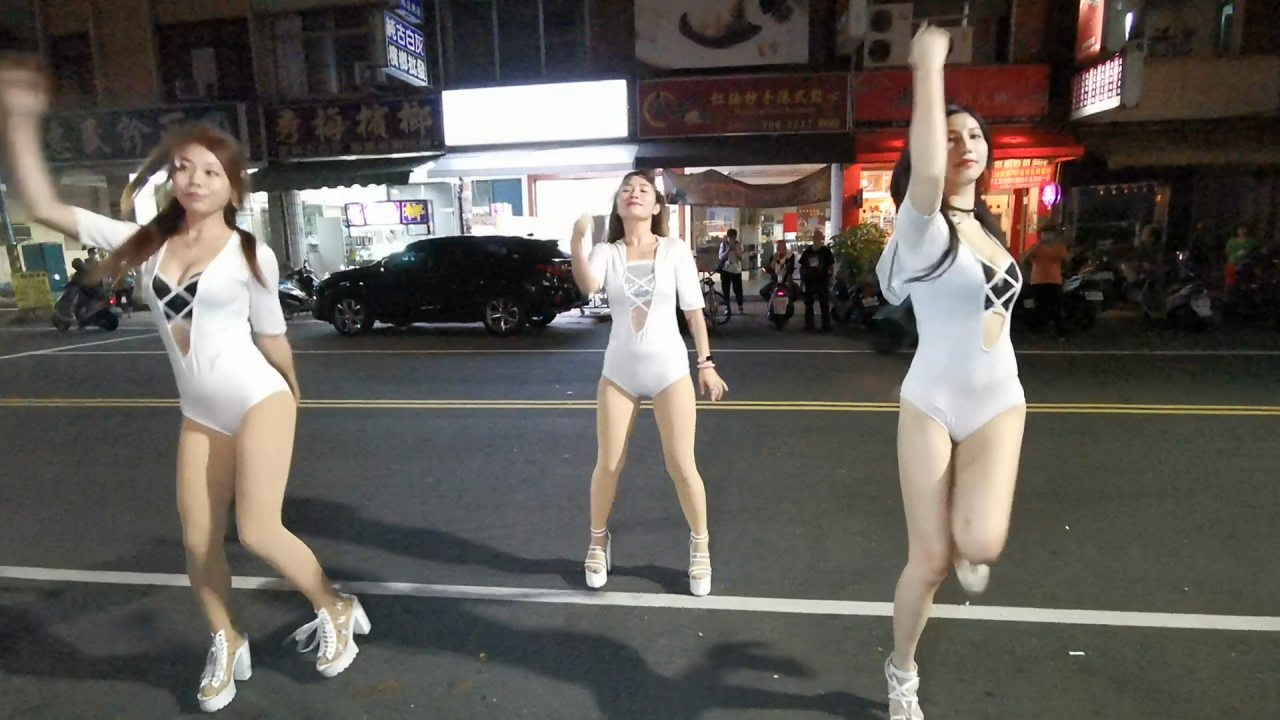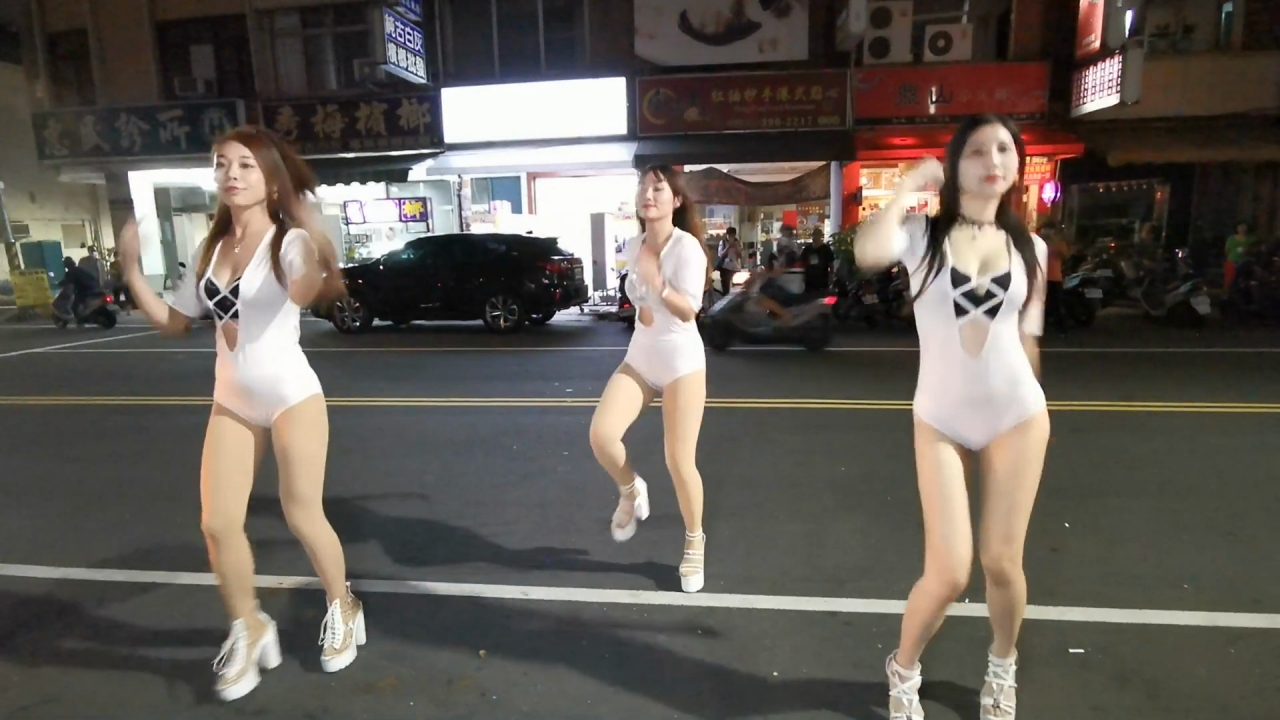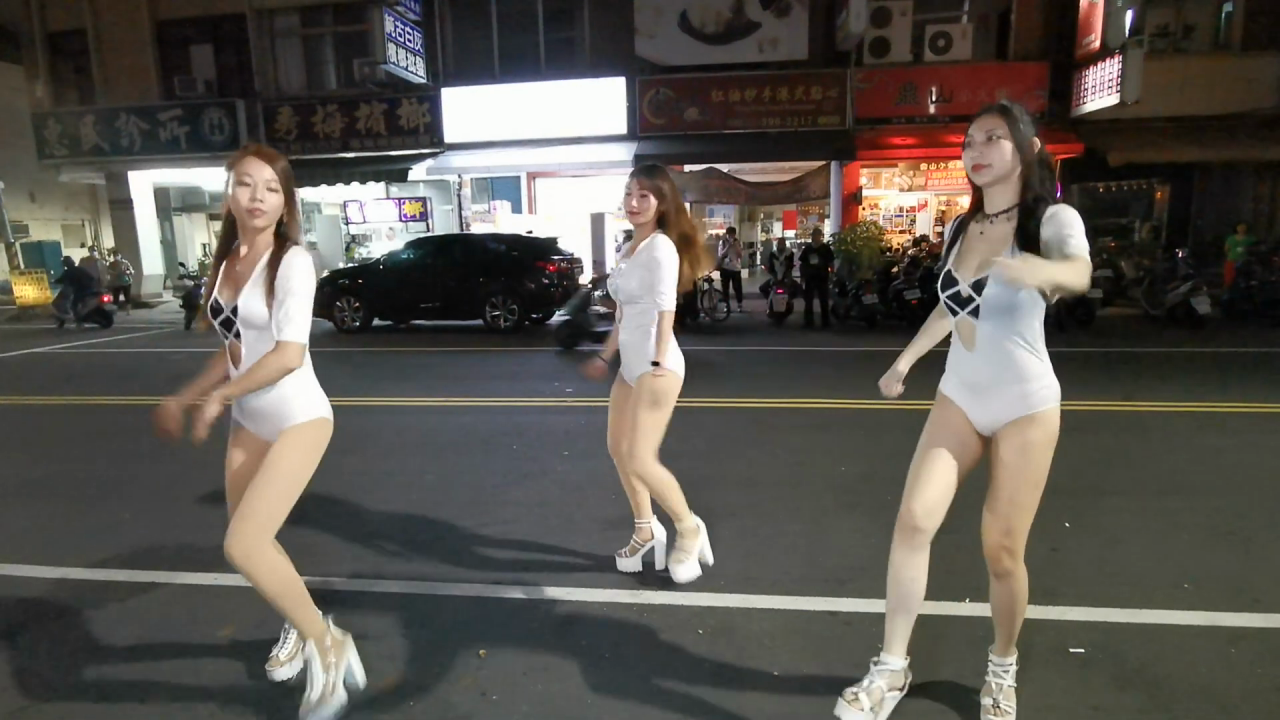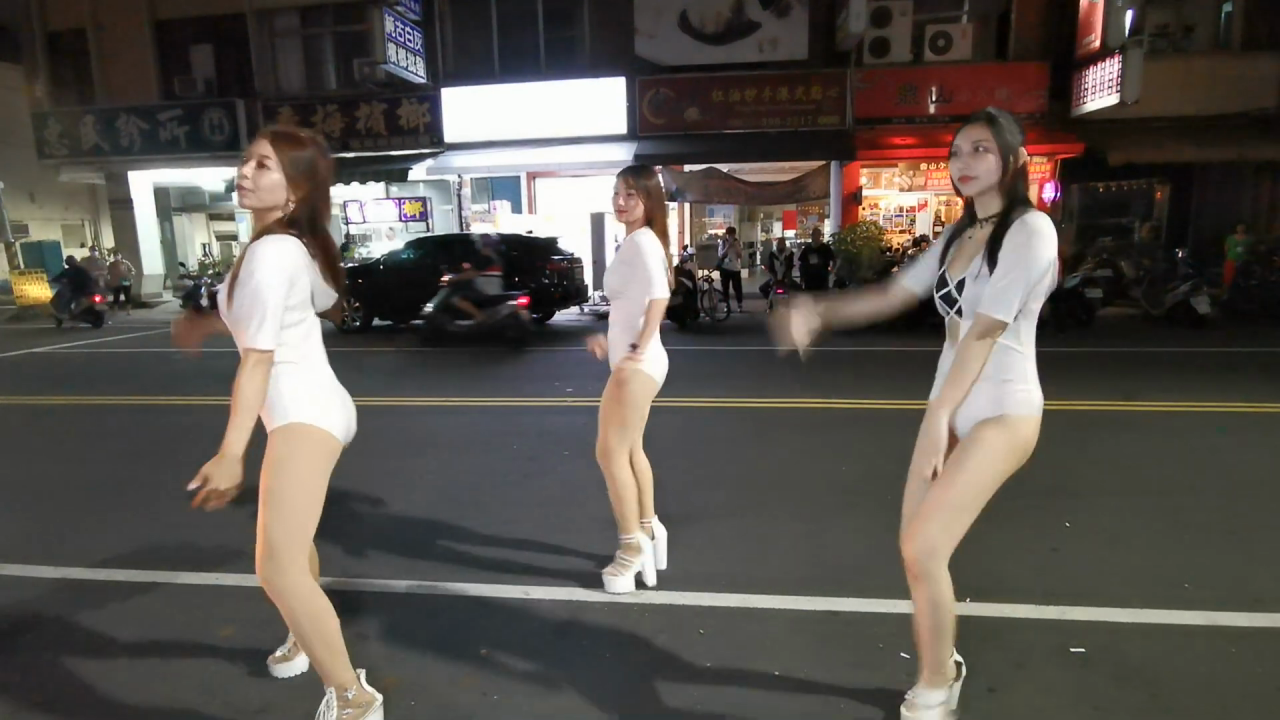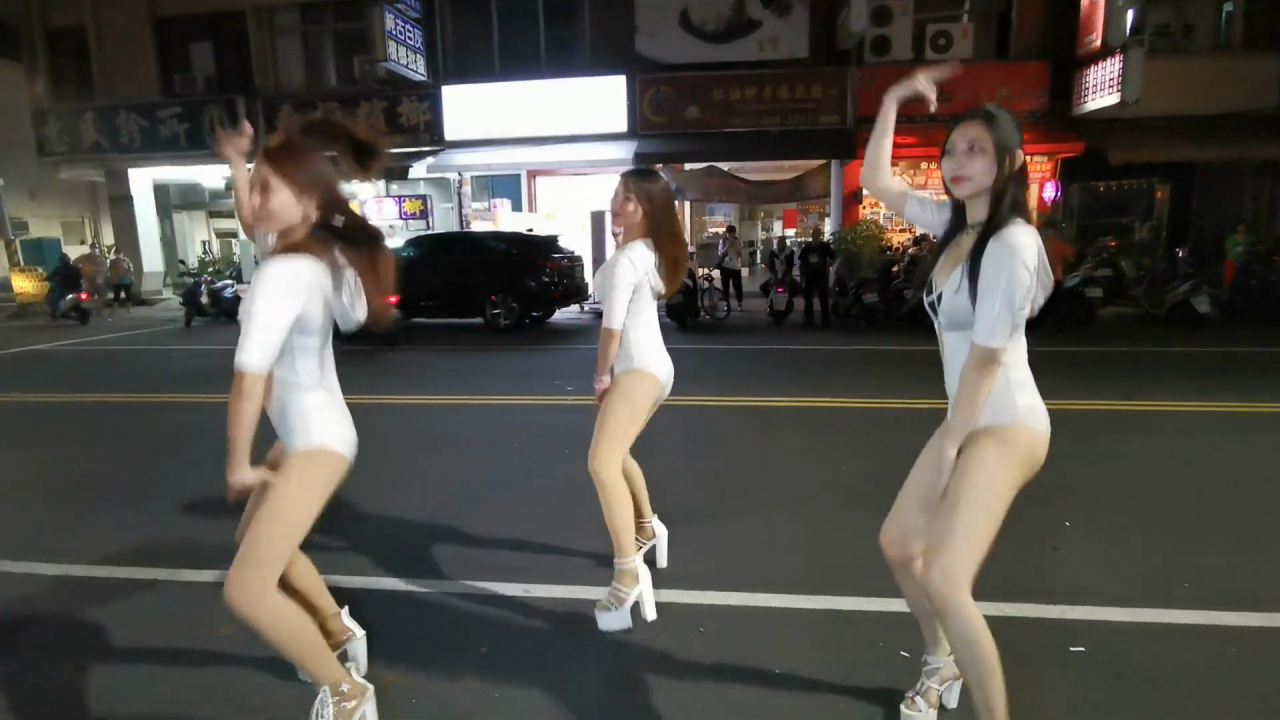
dt=0.4s
person 1, frame 1
left shoulder: (987, 227)
right shoulder: (922, 223)
right elbow: (926, 169)
right wrist: (928, 64)
left hip: (999, 408)
right hip: (930, 409)
left knee: (980, 545)
right knee: (930, 561)
left ankle: (963, 540)
person 1, frame 2
left shoulder: (1029, 247)
right shoulder: (924, 235)
left elbow: (1027, 337)
right elbow: (868, 251)
right wrist: (912, 182)
left hip: (1018, 416)
right hip: (941, 423)
left knee: (1001, 562)
right knee: (949, 572)
left ankle: (1002, 661)
person 1, frame 3
left shoulder: (1054, 220)
right shoulder: (960, 228)
left elbow: (1077, 272)
left wrist: (1034, 270)
right wrist: (904, 361)
left hip: (1024, 407)
right hip: (958, 400)
left knee: (1001, 551)
right knee: (915, 522)
left ankle: (1001, 667)
right ankle: (890, 668)
person 1, frame 4
left shoulder: (1032, 229)
right shoulder: (956, 235)
left elbow: (987, 329)
right elbow: (893, 295)
left wrist: (937, 416)
right wrist: (818, 311)
left hip: (1005, 414)
right hip: (950, 409)
left knee: (925, 552)
right knee: (913, 551)
right ankle: (939, 669)
person 1, frame 5
left shoulder: (1012, 241)
right shoulder: (954, 222)
left elbow: (988, 355)
right elbow: (877, 184)
left wrist: (950, 443)
right wrist: (893, 100)
left hip: (1007, 426)
right hip: (967, 420)
left knee: (945, 581)
right knee: (898, 543)
right ankle: (941, 665)
person 2, frame 1
left shoulder: (250, 253)
right shoulder: (147, 242)
left elbow: (272, 339)
left wrist: (294, 389)
left hip: (261, 399)
right hip: (202, 416)
left knee: (258, 533)
right knee: (199, 543)
left ankle: (335, 609)
right ankle: (227, 644)
person 2, frame 2
left shoulder: (291, 242)
right shoulder: (211, 250)
left elbow: (302, 292)
right elbow: (175, 323)
left wrist: (320, 250)
right wrist: (133, 269)
left hip: (293, 399)
right hip: (231, 405)
left knee: (304, 518)
right knee: (218, 524)
left ankle: (343, 609)
right ankle: (249, 628)
person 2, frame 3
left shoulder: (291, 262)
right shoulder: (225, 265)
left elbow: (288, 354)
left wrist: (218, 396)
right wrist: (186, 398)
left hip: (300, 420)
right hip: (249, 424)
left knee: (243, 546)
right knee: (251, 543)
left ankle: (326, 644)
right ankle: (301, 627)
person 2, frame 4
left shoulder: (271, 250)
right shoulder: (283, 246)
left elbow: (259, 357)
left wrist: (230, 453)
right wrist: (204, 320)
left hip: (305, 417)
right hip: (304, 413)
left knee: (277, 571)
right knee: (284, 540)
right ankle: (309, 631)
person 2, frame 5
left shoulder: (280, 275)
right shoulder: (325, 251)
left elbow: (249, 381)
right elbow: (259, 222)
left wrist: (237, 467)
right wrist: (238, 166)
left hip: (316, 441)
right hip: (312, 431)
left knee: (245, 587)
right knee: (257, 540)
right ankle: (340, 633)
person 3, frame 1
left shoulder: (675, 250)
right shoulder: (607, 253)
left elbow: (693, 309)
right elbow: (587, 285)
left wrist: (706, 362)
right wrist: (578, 241)
left hip: (670, 368)
right hip: (619, 370)
left knee: (682, 466)
right knee: (608, 465)
left ankle: (699, 545)
right ankle: (599, 541)
person 3, frame 2
left shoulder: (688, 246)
right shoulder: (634, 246)
left elbow: (688, 311)
left wrist: (657, 283)
left hip: (682, 362)
right hip: (639, 360)
left knee: (680, 462)
right knee: (600, 436)
left ankle: (694, 544)
right ankle: (631, 489)
person 3, frame 3
left shoulder: (661, 247)
right shoulder: (631, 248)
left elbow: (666, 310)
left wrist: (658, 366)
right wrist: (606, 354)
left hip: (657, 365)
right hip: (630, 363)
left knee: (640, 461)
right knee: (619, 449)
left ankle: (688, 528)
right ankle: (646, 531)
person 3, frame 4
left shoulder: (643, 242)
right shoulder: (635, 243)
left elbow: (658, 296)
left wrist: (635, 351)
right wrist: (609, 338)
left hip: (638, 365)
right hip: (636, 363)
left knee: (611, 455)
right knee: (629, 449)
left ankle: (633, 546)
right ankle: (648, 531)
person 3, frame 5
left shoulder: (625, 258)
right shoulder: (653, 251)
left elbow: (612, 325)
left wrist: (600, 375)
left hip: (637, 368)
right hip: (653, 366)
left knee: (602, 464)
right knee: (618, 455)
left ankle: (629, 576)
right ankle: (648, 530)
